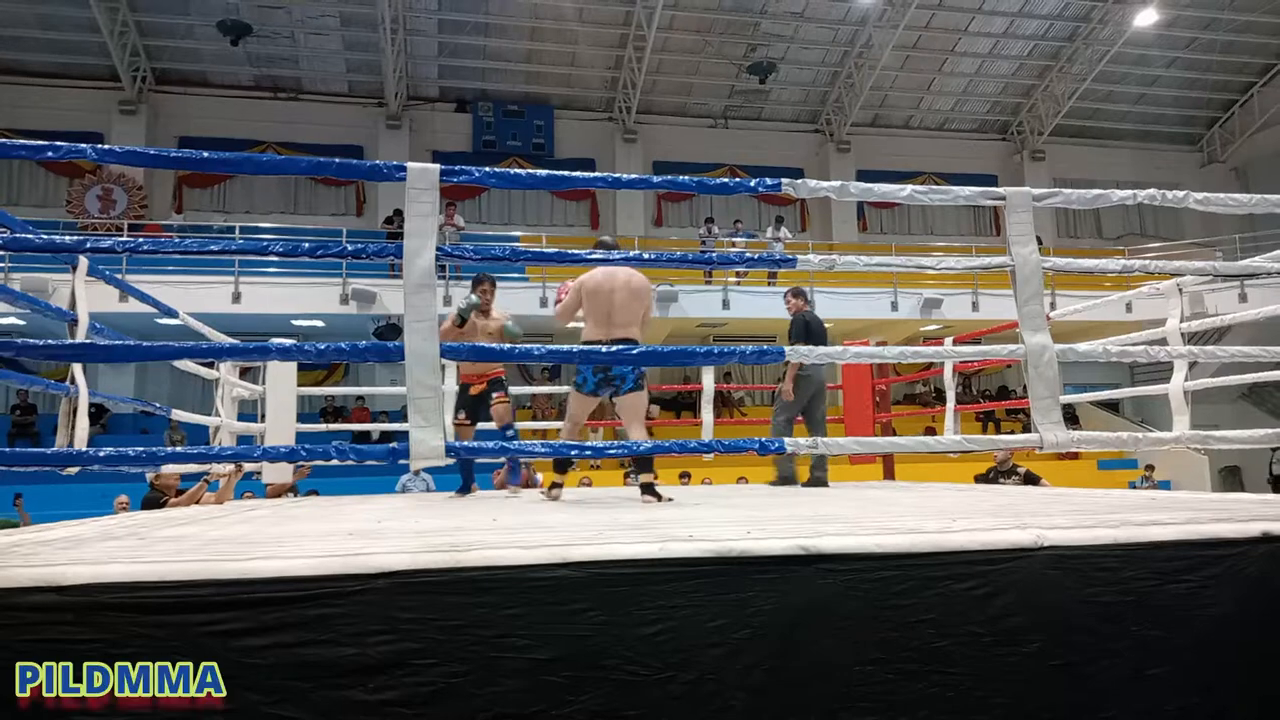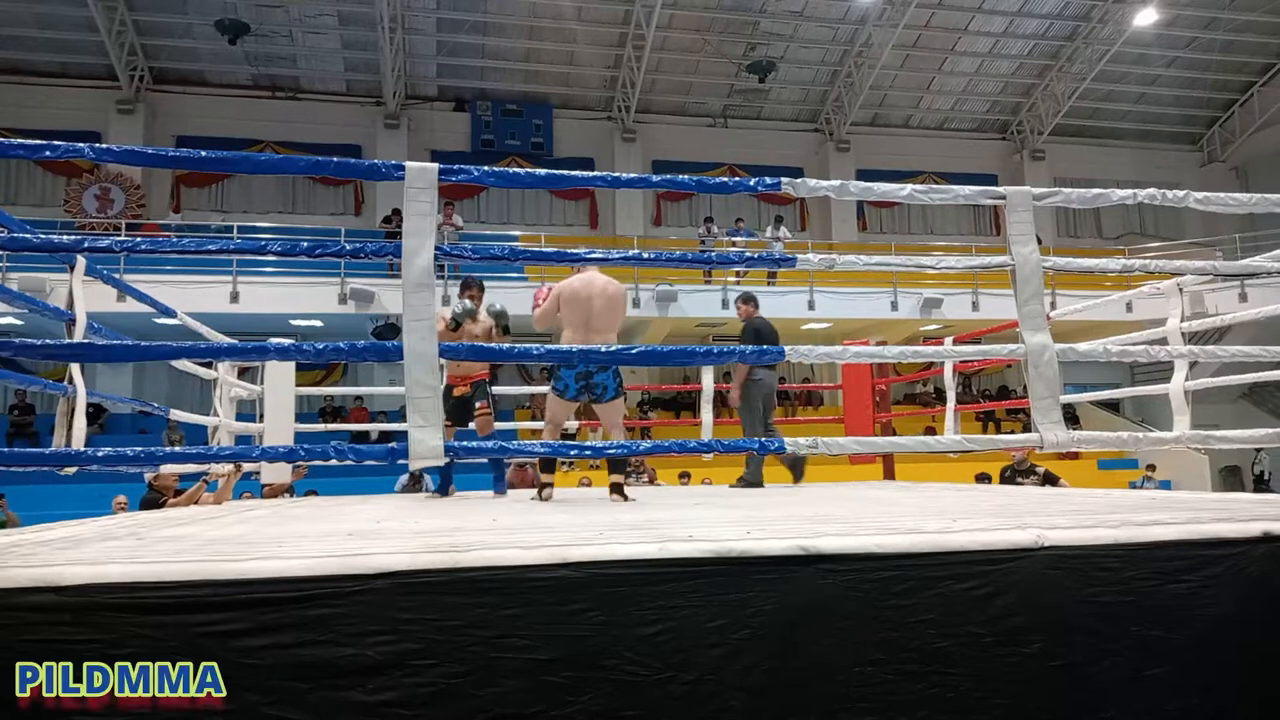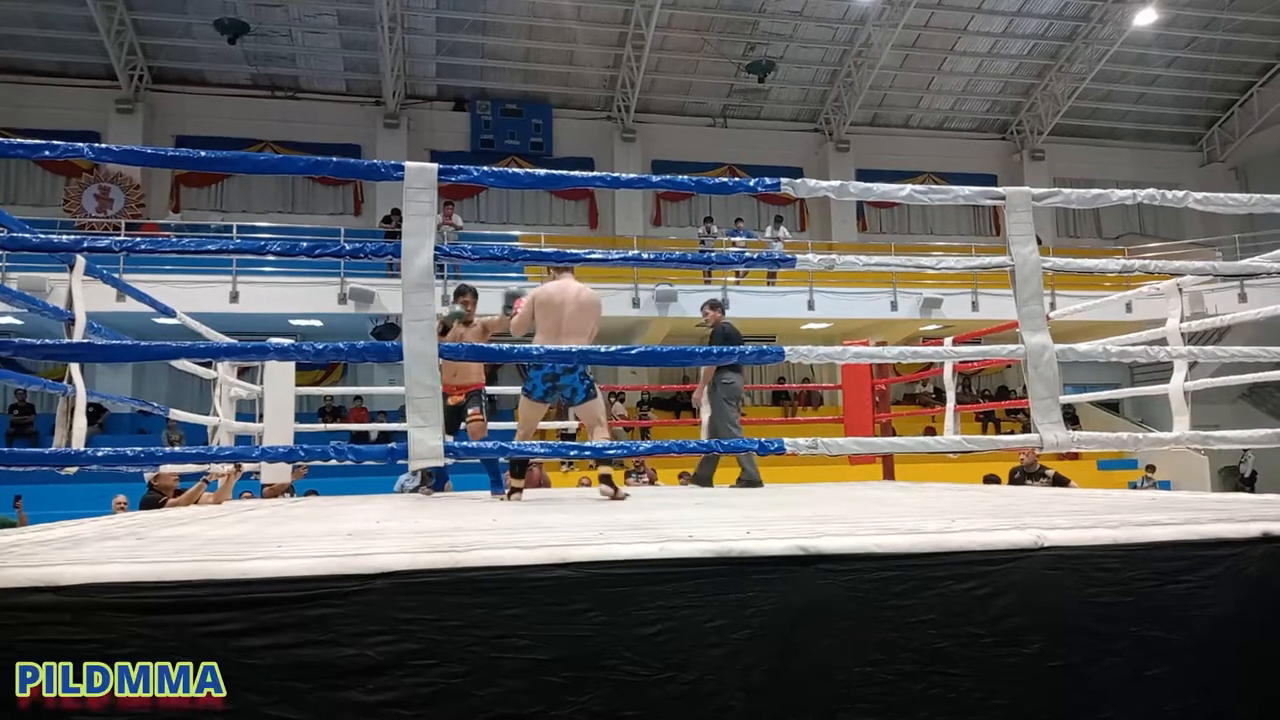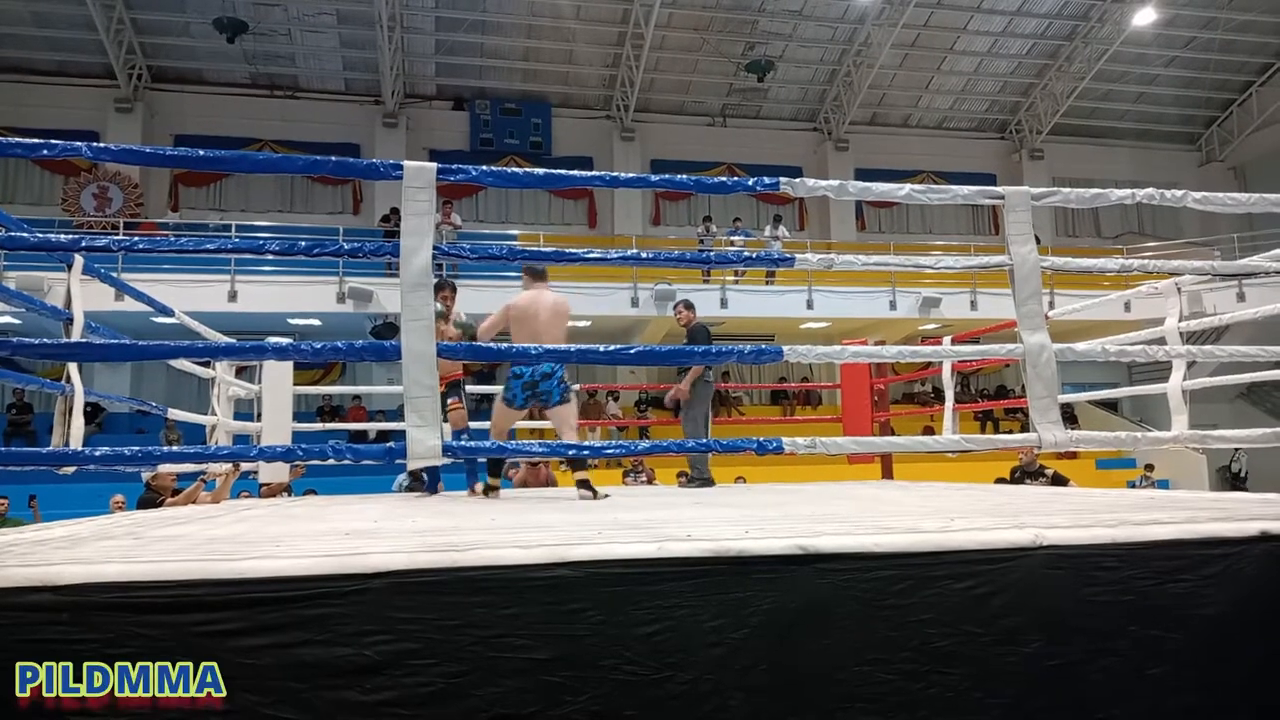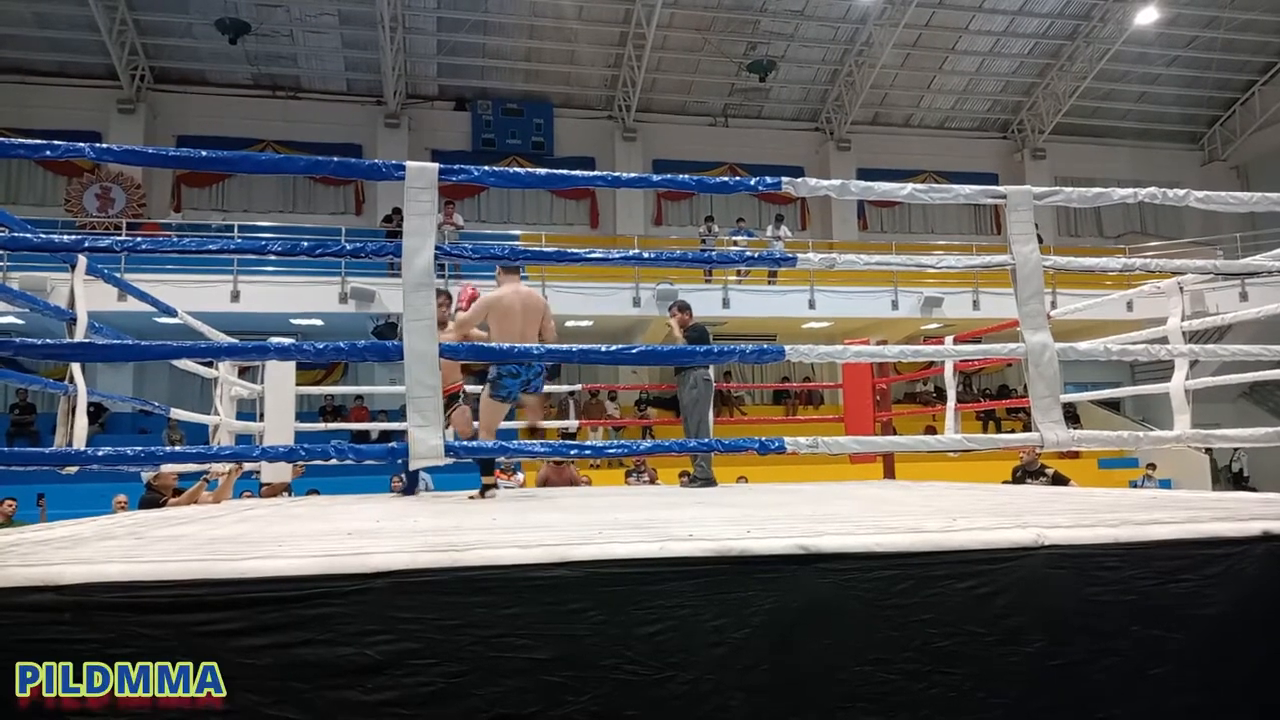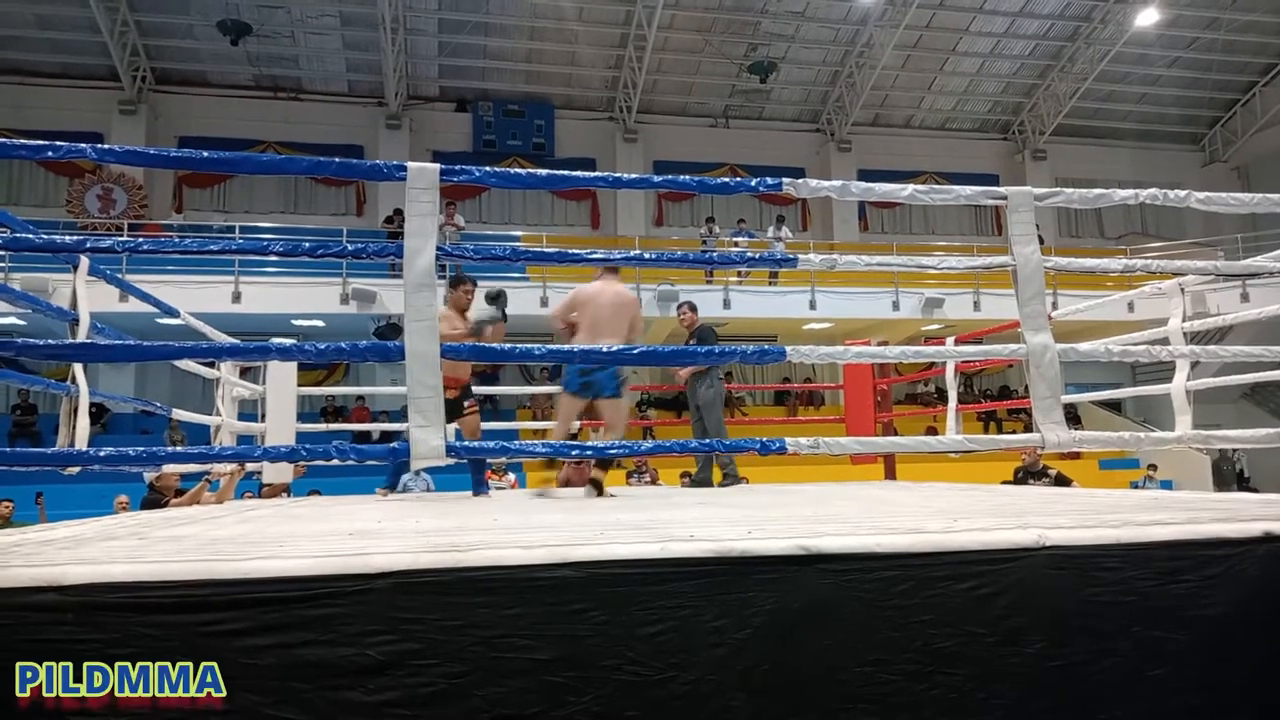
dt=0.5s
person 1, frame 1
left shoulder: (585, 280)
right shoulder: (641, 282)
left elbow: (561, 318)
left wrist: (564, 299)
left knee: (573, 425)
right knee: (636, 427)
left ankle: (556, 484)
right ankle: (647, 487)
person 1, frame 2
left shoulder: (563, 287)
right shoulder: (618, 289)
left elbow: (539, 324)
left wrist: (539, 302)
left hip: (570, 364)
right hip: (604, 364)
left knee: (552, 425)
right knee: (615, 429)
left ankle: (546, 484)
right ankle: (617, 488)
person 1, frame 3
left shoulder: (540, 293)
right shoulder: (592, 297)
left elbow: (516, 330)
left wrist: (518, 311)
left hip: (541, 367)
right hip: (575, 368)
left knee: (526, 430)
right knee: (598, 426)
left ankle: (516, 488)
right ankle: (606, 482)
person 1, frame 4
left shoulder: (514, 304)
right shoulder: (562, 304)
left elbow: (483, 335)
left wrist: (496, 322)
left hip: (521, 374)
right hip: (552, 373)
left knee: (498, 431)
right knee: (569, 433)
left ankle: (492, 486)
right ankle: (584, 484)
person 1, frame 5
left shoulder: (492, 298)
right shoulder: (538, 299)
left elbow: (463, 325)
right elbow: (551, 337)
left wrist: (463, 305)
left hip: (503, 370)
right hip: (533, 367)
left knee: (487, 430)
right knee: (532, 406)
left ankle: (488, 485)
person 1, frame 6
left shoulder: (582, 291)
right shoulder: (630, 298)
left elbow: (556, 320)
right elbow: (633, 337)
left hip: (579, 361)
right hip: (608, 365)
left knee: (562, 425)
right knee: (614, 428)
right ankle: (596, 481)
person 2, frame 1
left shoulder: (502, 319)
right shoulder: (457, 315)
right elbow: (442, 339)
left wrist: (515, 341)
right wrist: (461, 317)
left hip: (494, 379)
right hip: (467, 383)
left knee: (504, 419)
right knee: (462, 435)
left ankle: (514, 476)
right ankle: (467, 484)
person 2, frame 2
left shoulder: (489, 321)
right shoulder: (445, 317)
left wrist: (503, 326)
right wrist: (455, 321)
left hip: (479, 382)
right hip: (453, 384)
left knee: (485, 428)
right knee: (442, 436)
left ankle: (499, 483)
right ankle: (445, 485)
person 2, frame 3
left shoulder: (483, 325)
right shoulder: (443, 325)
left elbow: (505, 322)
left wrist: (510, 309)
right wrist: (443, 326)
left hip: (473, 391)
right hip: (448, 393)
left knee: (478, 434)
left ankle: (497, 485)
right ankle: (441, 481)
person 2, frame 4
left shoulder: (460, 322)
left wrist: (471, 336)
left hip: (453, 381)
left knee: (459, 421)
left ankle: (473, 478)
right ankle: (433, 483)
person 2, frame 5
left shoulder: (458, 329)
right shoulder: (422, 330)
left elbow: (488, 338)
left hip: (452, 394)
right hip: (427, 398)
left knee: (466, 433)
right knee: (413, 442)
left ankle: (488, 478)
right ankle: (410, 484)
person 2, frame 6
left shoulder: (474, 318)
right shoulder: (441, 314)
left elbow: (494, 343)
right elbow: (443, 337)
left wrist: (500, 316)
right wrist: (470, 332)
left hip: (462, 386)
left knee: (473, 433)
left ankle: (480, 487)
person 3, frame 1
left shoulder: (800, 319)
right shoulder: (818, 322)
left wrist: (787, 381)
left hip: (804, 373)
right hip: (819, 373)
left knee: (782, 421)
right knee: (817, 426)
left ankle: (786, 472)
right ankle: (819, 476)
person 3, frame 2
left shoulder: (751, 326)
right shoulder: (770, 327)
left wrist: (735, 387)
right wrist: (773, 393)
left hip: (755, 378)
right hip: (770, 377)
left knee: (752, 430)
right knee: (766, 427)
left ankle: (752, 477)
right ankle: (793, 458)
person 3, frame 3
left shoulder: (719, 331)
right shoulder: (734, 332)
left wrist: (699, 388)
right wrist: (737, 396)
left hip: (722, 382)
right hip: (734, 381)
left knee: (730, 431)
right knee: (714, 431)
left ankle: (750, 476)
right ankle: (703, 475)
person 3, frame 4
left shoulder: (698, 330)
right shoulder: (692, 333)
left wrist: (685, 383)
right wrist: (676, 389)
left hip: (698, 382)
right hip: (692, 384)
left knee: (694, 430)
right knee: (695, 430)
left ankle: (702, 476)
right ankle: (698, 475)
person 3, frame 5
left shoulder: (698, 330)
right shoulder: (687, 333)
left elbow: (681, 343)
left wrist: (674, 327)
left hip: (696, 379)
right hip: (685, 381)
left knee: (699, 429)
right knee: (691, 430)
left ankle: (704, 475)
right ankle: (699, 474)
person 3, frame 6
left shoulder: (706, 332)
right shoulder: (689, 339)
left wrist: (688, 370)
right wrist: (681, 371)
left hip: (708, 382)
right hip: (694, 385)
left knee: (715, 429)
right knee: (699, 432)
left ankle: (730, 472)
right ankle: (703, 476)
